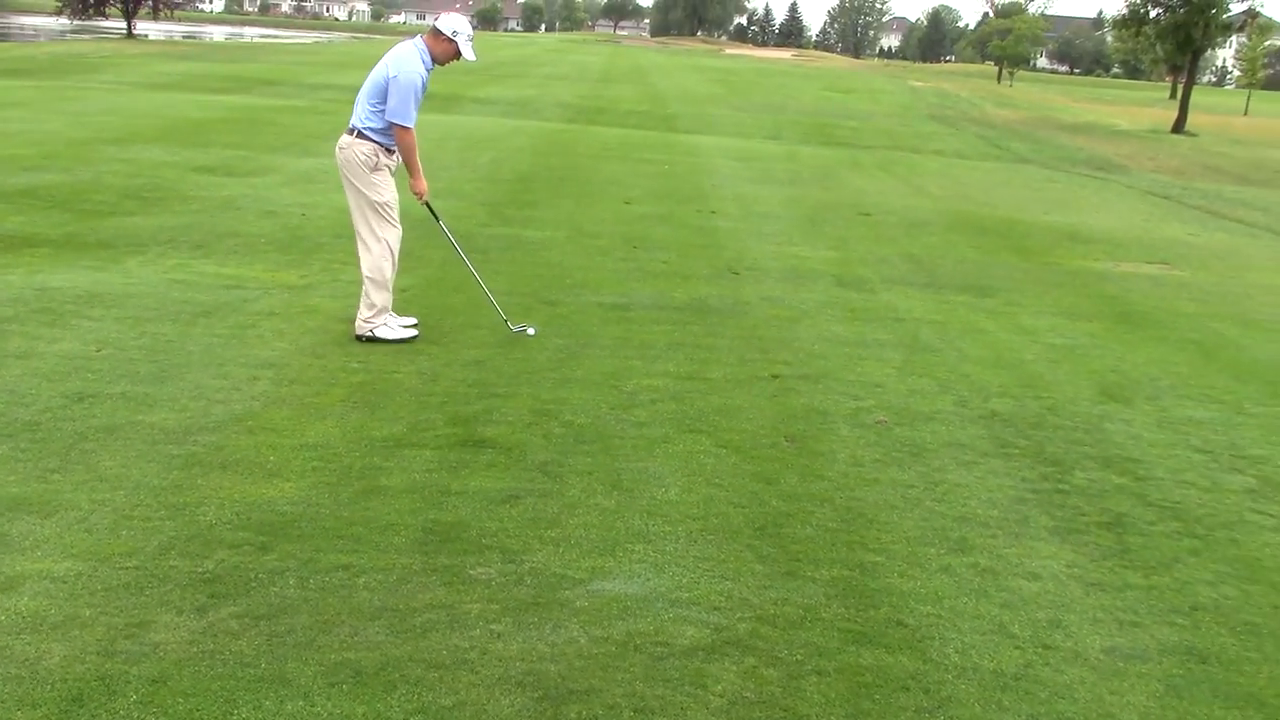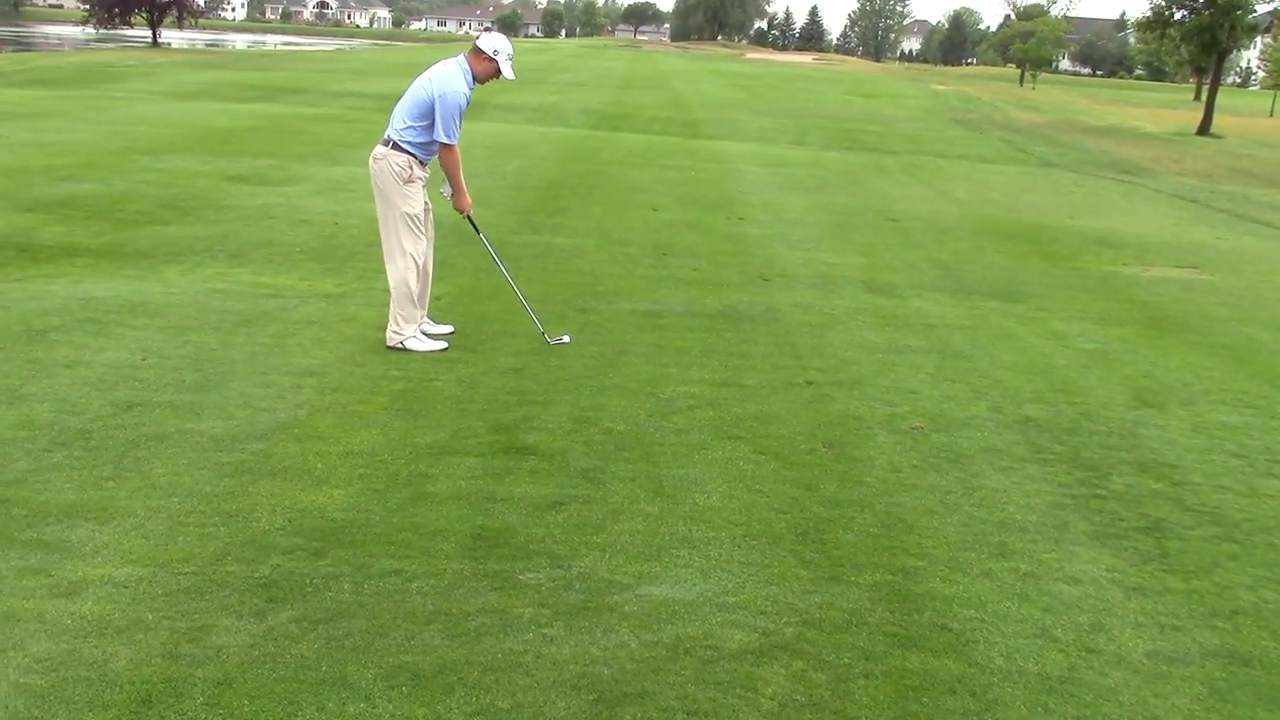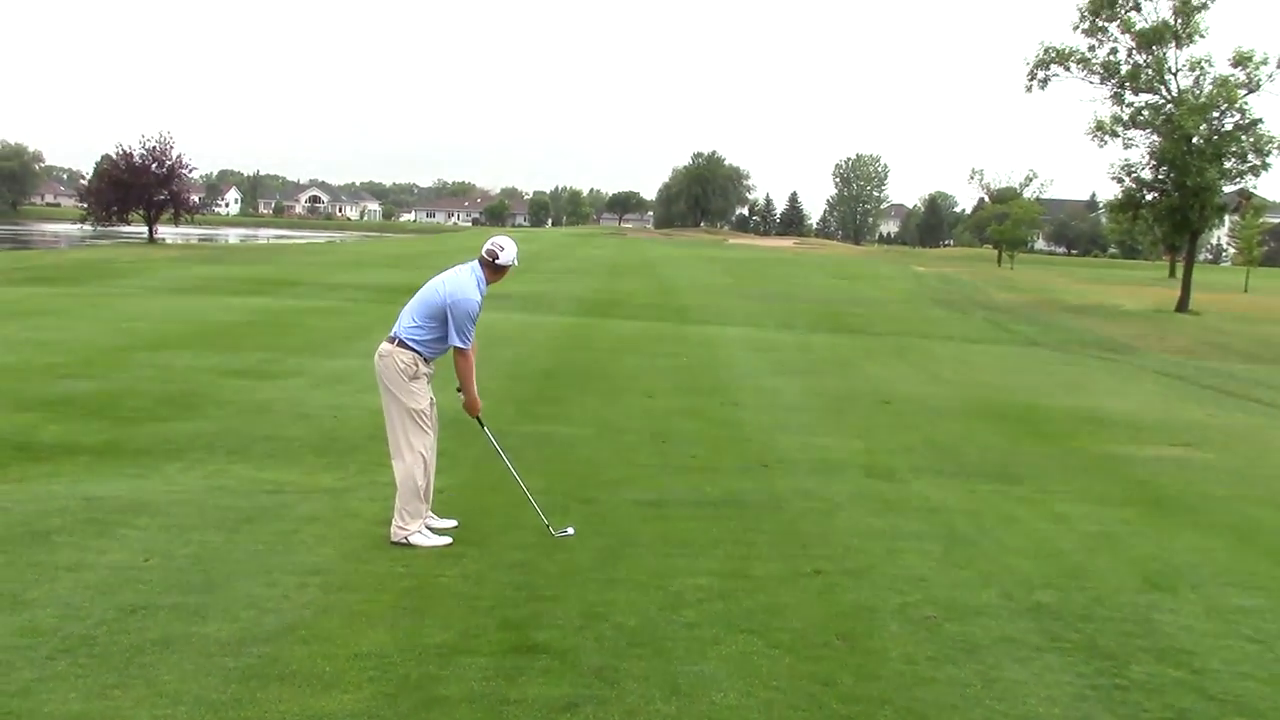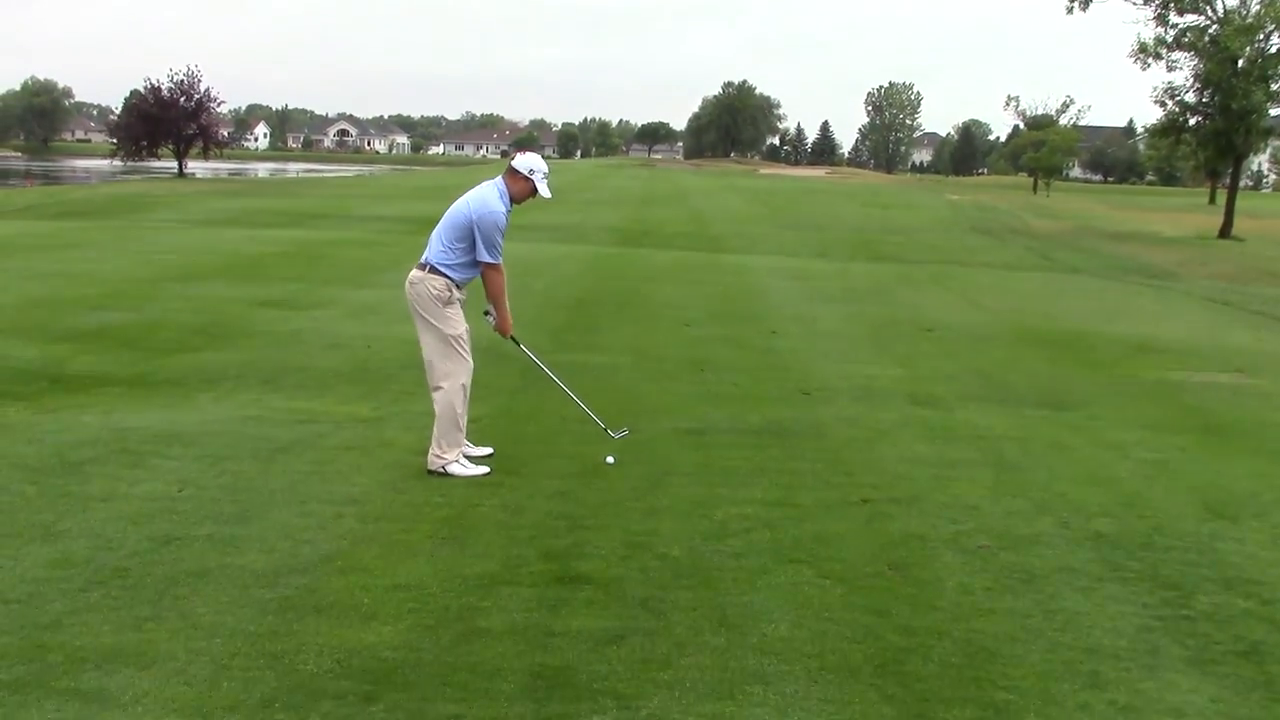
dt=0.7s
person 1, frame 1
left shoulder: (408, 50)
right shoulder: (411, 70)
right elbow: (402, 129)
left wrist: (400, 161)
right wrist: (416, 176)
left hip: (372, 151)
right hip: (365, 154)
left knee: (383, 234)
right knee: (381, 236)
left ankle: (377, 310)
right ankle: (372, 321)
person 1, frame 2
left shoulder: (451, 68)
right shoulder: (455, 89)
right elbow: (447, 148)
left wrist: (452, 180)
right wrist: (460, 193)
left hip: (406, 162)
right hip: (398, 165)
left knee: (420, 245)
right knee: (408, 249)
left ankle: (415, 319)
right ankle: (402, 332)
person 1, frame 3
left shoulder: (465, 274)
right shoulder: (467, 296)
left elbow: (466, 343)
right elbow: (461, 352)
left wrist: (472, 388)
right wrist: (471, 397)
left hip: (409, 359)
right hip: (403, 362)
left knee: (424, 440)
right knee: (414, 445)
left ankle: (420, 513)
right ankle: (407, 527)
person 1, frame 4
left shoulder: (489, 193)
right shoulder: (492, 210)
left elbow: (487, 264)
right elbow: (492, 268)
left wrist: (495, 306)
right wrist: (503, 315)
left hip: (440, 284)
right hip: (435, 287)
left knee: (458, 368)
right knee: (453, 372)
left ankle: (454, 442)
right ankle: (444, 456)
